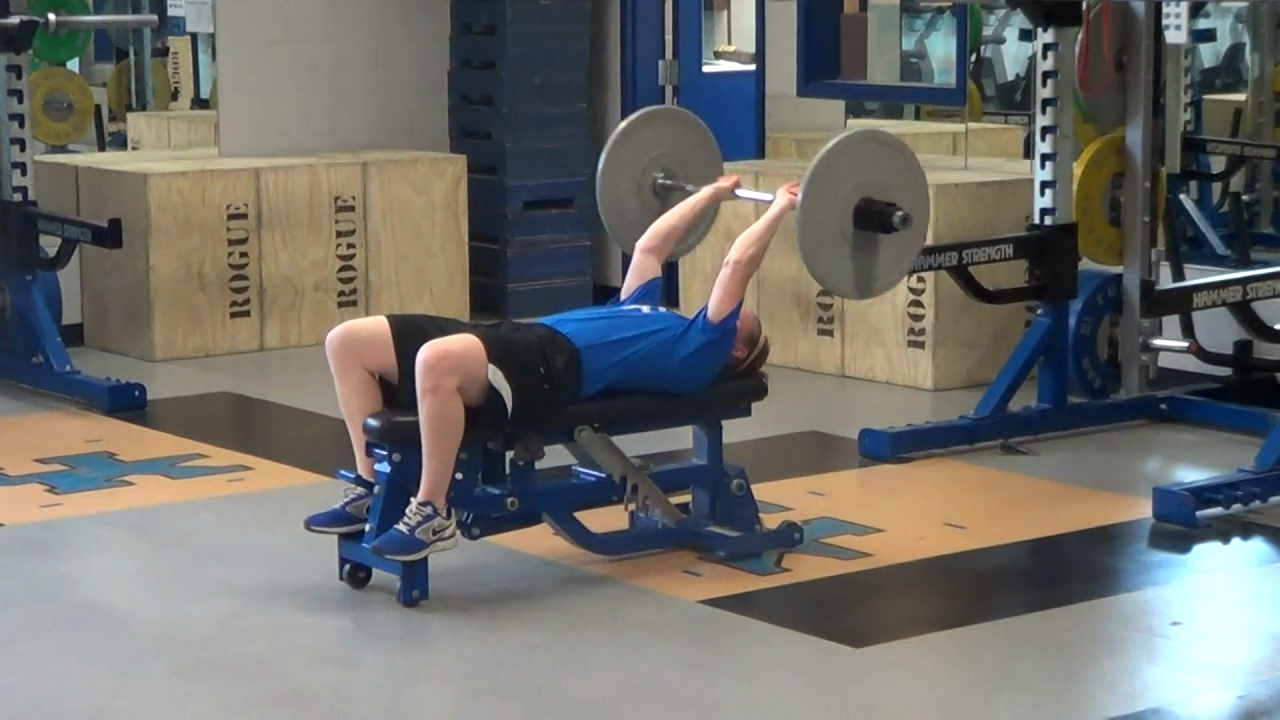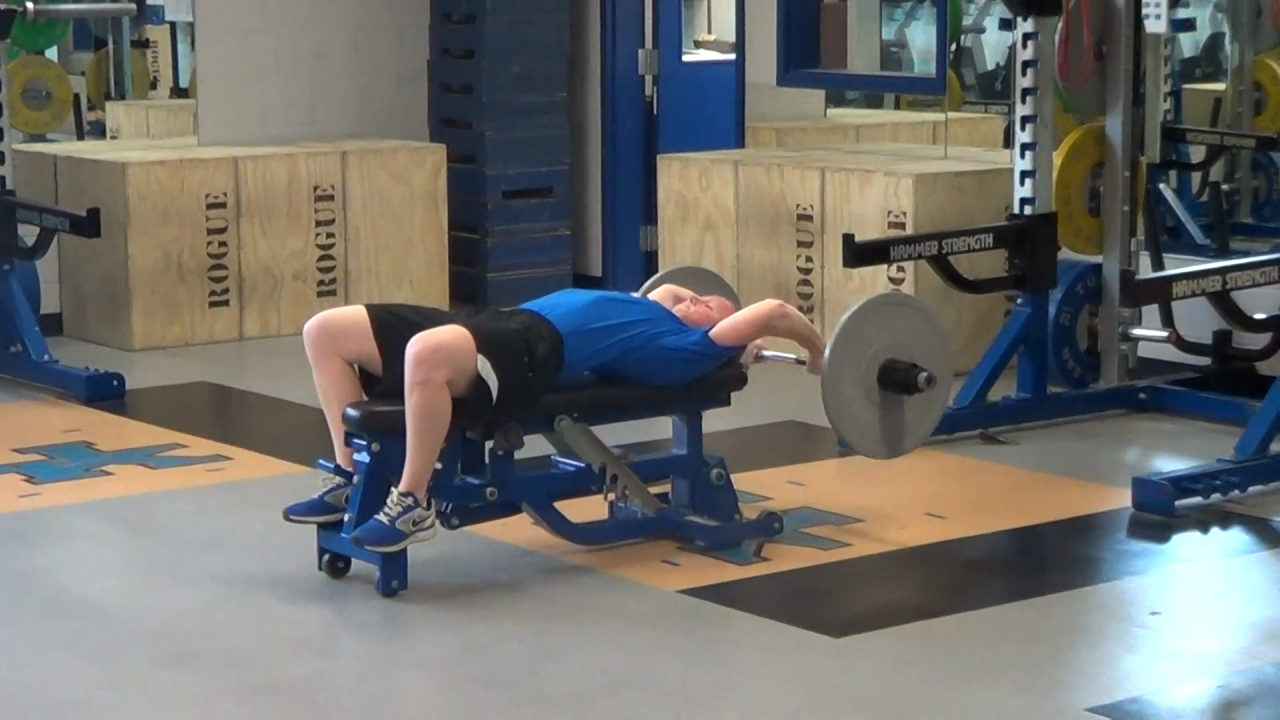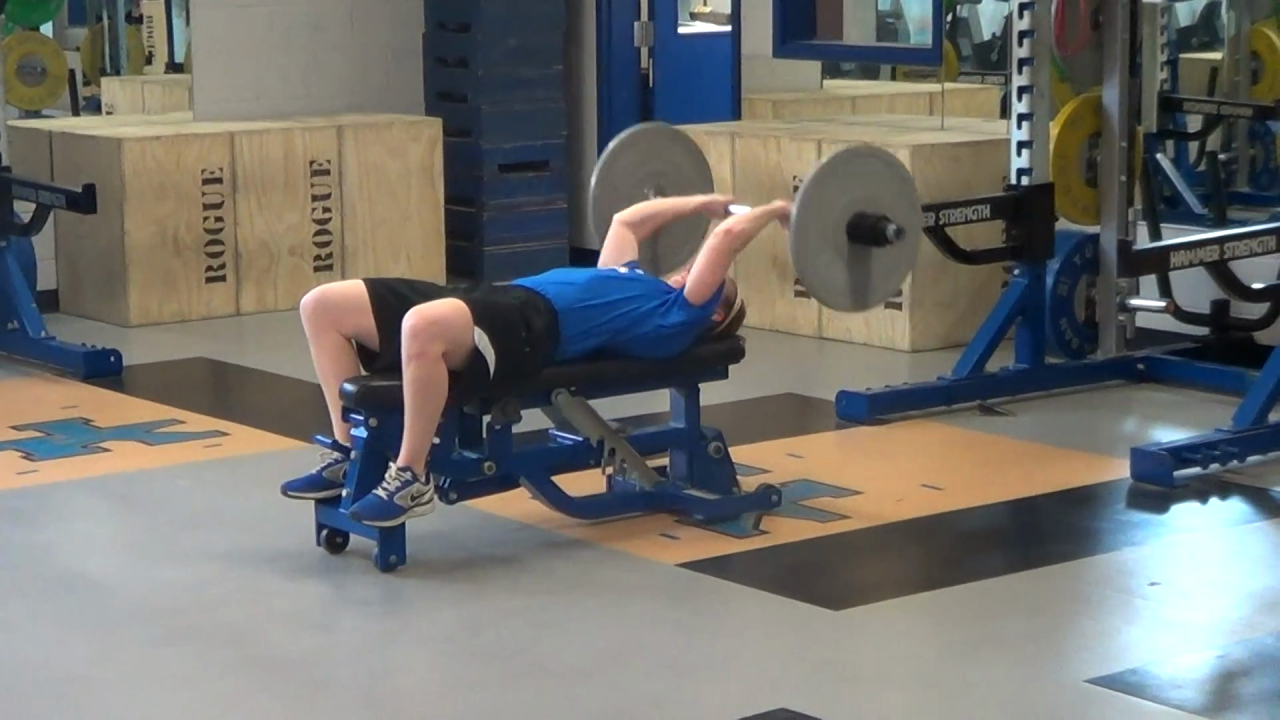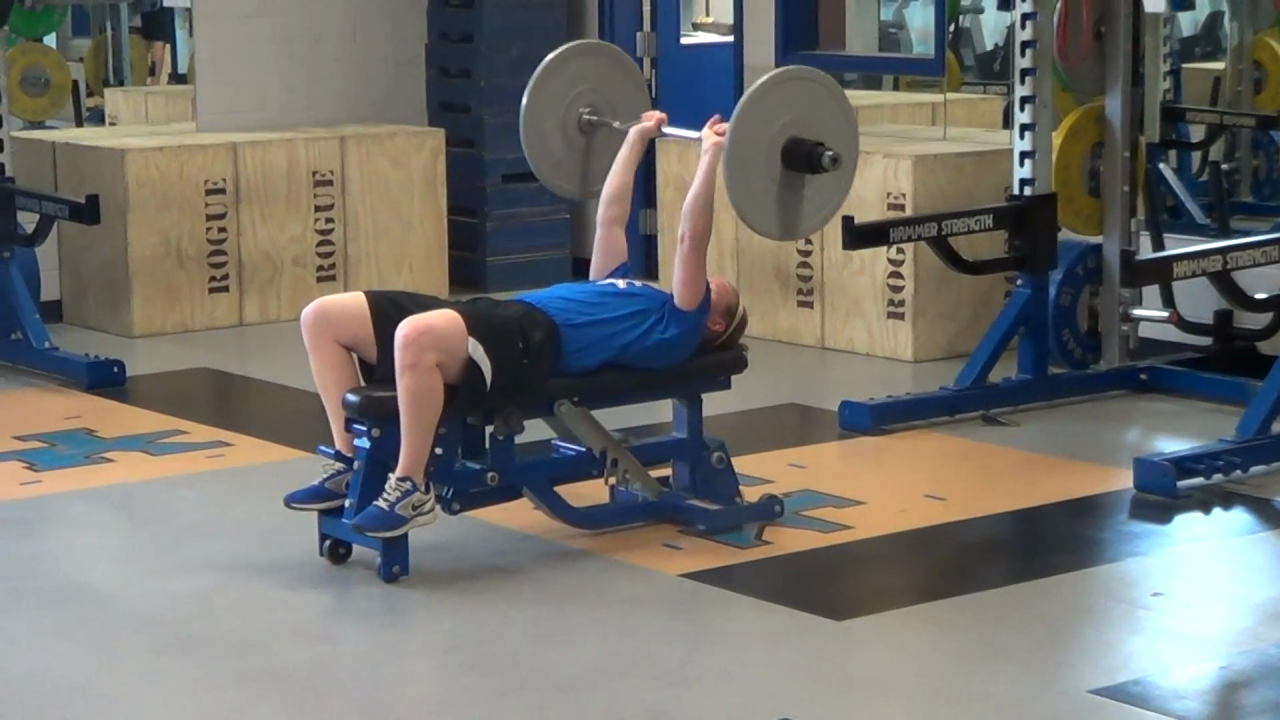
dt=1s
person 1, frame 1
left shoulder: (700, 352)
right shoulder: (653, 319)
left elbow: (737, 266)
right elbow: (649, 247)
left wrist: (780, 207)
right wrist: (711, 193)
left hip: (554, 364)
right hip: (520, 336)
left knee: (437, 360)
right knee: (347, 341)
left ankle: (432, 515)
right ankle: (372, 488)
person 1, frame 2
left shoulder: (687, 349)
right shoulder: (658, 322)
left elbow: (769, 311)
right elbow: (666, 290)
left wrist: (817, 348)
right wrist: (743, 341)
left hip: (536, 348)
right hip: (505, 322)
left knee: (426, 353)
right knee: (325, 331)
left ankle: (412, 503)
right ankle: (351, 477)
person 1, frame 3
left shoulder: (677, 319)
right shoulder: (632, 283)
left elbow: (725, 237)
right elbow: (626, 220)
left wrist: (773, 210)
right wrist: (706, 201)
left hip: (531, 324)
right hip: (496, 298)
left knee: (422, 325)
right knee: (322, 305)
left ankle: (410, 477)
right ankle: (348, 452)
person 1, frame 4
left shoulder: (676, 329)
right shoulder: (629, 296)
left elbow: (692, 241)
right elbow: (610, 220)
left wrist: (710, 155)
right wrist: (635, 139)
left hip: (532, 341)
right hip: (501, 314)
left knee: (416, 337)
right knee: (322, 316)
left ankle: (411, 489)
right ankle: (350, 464)
